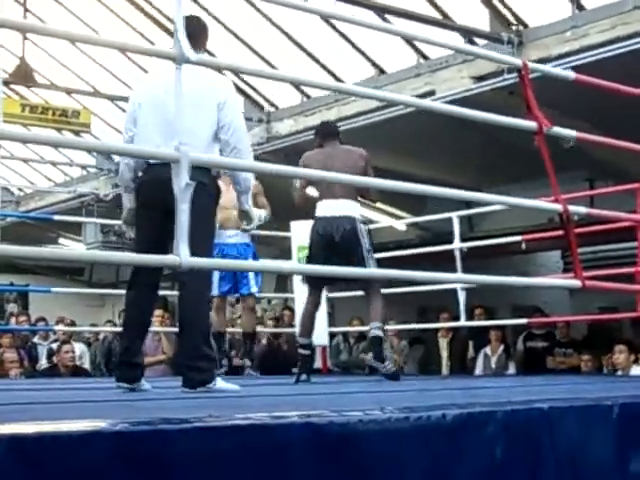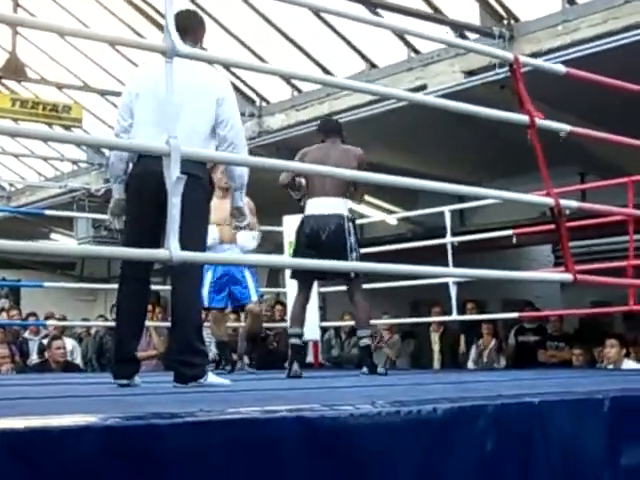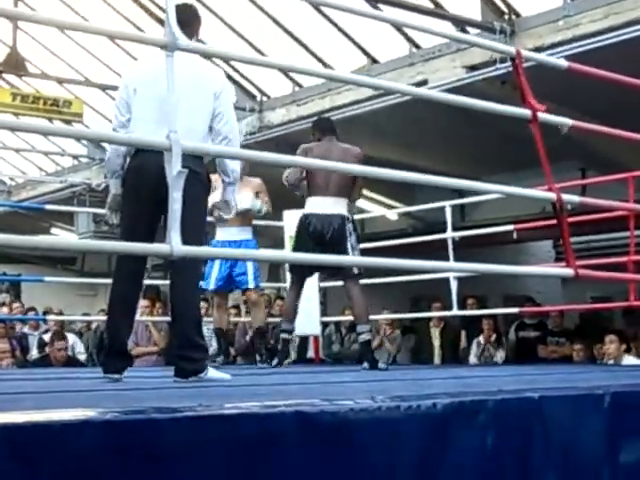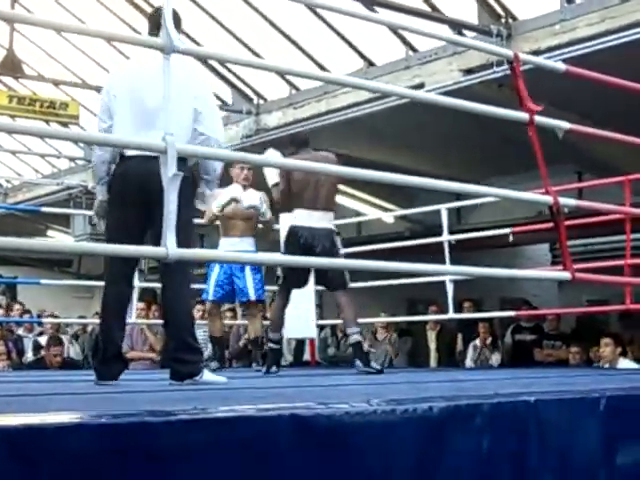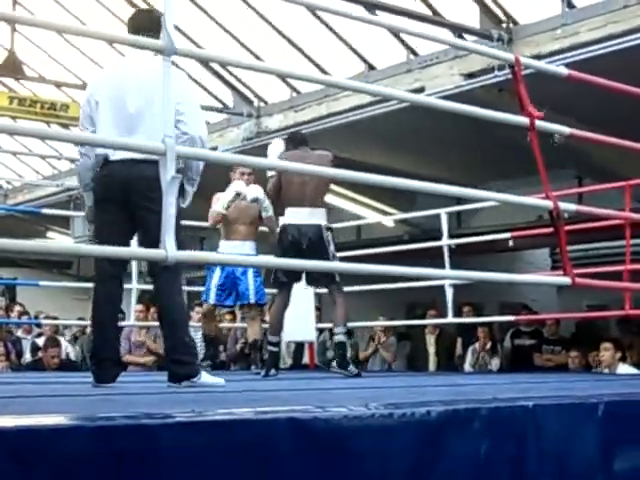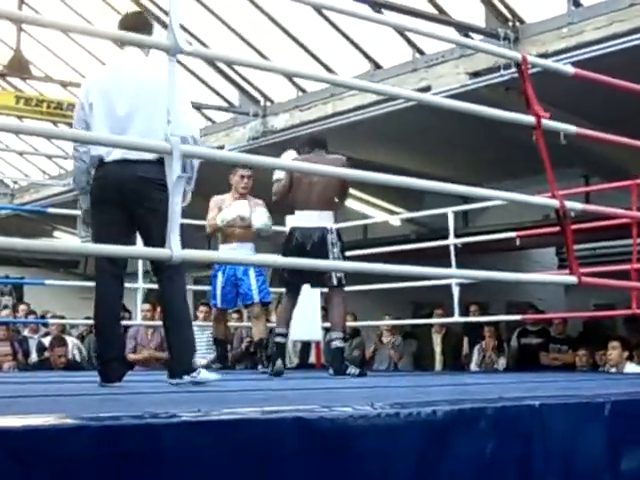
dt=0.2s
person 1, frame 1
left shoulder: (148, 84)
right shoulder: (216, 84)
left elbow: (128, 144)
right elbow: (236, 145)
left wrist: (129, 196)
right wrist: (244, 198)
left hip: (152, 181)
right hip: (194, 180)
left knee: (144, 274)
right knee: (194, 276)
left ankle: (129, 369)
right ankle: (198, 373)
person 1, frame 2
left shoulder: (143, 76)
right shoulder: (214, 81)
left elbow: (121, 135)
right elbow: (233, 141)
left wrist: (118, 188)
left hip: (145, 172)
right hip: (189, 174)
left knee: (135, 268)
right knee: (186, 270)
left ankle: (124, 366)
right ankle: (189, 368)
person 1, frame 3
left shoulder: (140, 70)
right shoulder: (211, 75)
left elbow: (119, 129)
right elbow: (227, 136)
left wrist: (114, 183)
right wrist: (229, 188)
left hip: (142, 167)
right hip: (187, 169)
left knee: (129, 263)
right knee: (186, 265)
left ankle: (114, 360)
right ankle: (190, 363)
person 1, frame 4
left shoulder: (121, 73)
right shoulder: (192, 73)
left elbow: (103, 135)
right elbow: (210, 135)
left wrist: (101, 189)
right wrist: (209, 185)
left hip: (127, 172)
right hip: (172, 172)
left knee: (119, 269)
right knee: (175, 268)
left ankle: (107, 365)
right ankle: (186, 366)
person 1, frame 5
left shoulder: (103, 78)
right shoulder: (172, 75)
left elbow: (86, 142)
right elbow: (193, 135)
left wrist: (88, 192)
right wrist: (190, 182)
left hip: (111, 176)
right hip: (154, 175)
left knee: (108, 272)
right knee: (165, 270)
left ankle: (104, 369)
right ankle: (183, 368)
person 1, frame 6
left shoulder: (94, 80)
right shoulder: (162, 74)
left elbow: (81, 145)
right elbow: (187, 134)
left wrist: (84, 193)
right wrist: (187, 181)
left hip: (108, 178)
right hip: (151, 176)
left knee: (109, 273)
right knee: (169, 270)
left ankle: (110, 368)
right ankle: (183, 365)
person 2, frame 1
left shoulder: (309, 158)
right shoulder: (361, 155)
left elbow: (299, 200)
right elbow: (371, 195)
left hip: (323, 224)
right hip: (350, 223)
left knee: (314, 295)
right knee: (373, 288)
left ankle: (303, 365)
right ankle: (376, 350)
person 2, frame 2
left shoulder: (306, 153)
right shoulder: (356, 154)
left elbow: (284, 181)
right elbow: (358, 195)
left hip: (311, 220)
right hip: (338, 221)
left knee: (303, 290)
right knee: (355, 289)
left ankle: (295, 358)
right ankle: (367, 360)
person 2, frame 3
left shoulder: (307, 149)
right shoulder: (355, 153)
left elbow: (292, 179)
right elbow: (354, 195)
left wrist: (297, 181)
left hip: (311, 218)
right hip: (339, 219)
left knee: (296, 284)
right knee: (352, 284)
left ankle: (283, 350)
right ankle: (367, 354)
person 2, frame 4
right shoulder: (331, 159)
left elbow: (282, 204)
left wrist: (273, 178)
left hip: (299, 231)
right hip: (326, 232)
left knee: (282, 294)
right knee: (341, 295)
left ankle: (272, 359)
right ankle: (360, 355)
person 2, frame 5
left shoulder: (283, 159)
right shoulder: (327, 158)
left elbow: (273, 197)
left hip: (290, 229)
right hip: (317, 229)
left knee: (282, 294)
right knee: (335, 290)
left ankle: (271, 362)
right ankle: (340, 356)
person 2, frame 6
left shoulder: (295, 162)
right shoulder: (340, 162)
left elbow: (277, 197)
left wrist: (279, 174)
left hip: (297, 232)
right hip: (323, 232)
left knee: (290, 295)
right knee: (336, 293)
left ankle: (278, 356)
right ankle: (337, 360)
person 3, frame 1
left shoulder: (253, 186)
left elbow: (267, 210)
left wrist: (258, 215)
left hip: (244, 247)
right hip: (219, 247)
left knee: (249, 302)
right knee: (219, 302)
left ankle: (248, 358)
right ankle: (221, 358)
person 3, frame 2
left shoulder: (245, 202)
left elbow: (256, 230)
left wrist: (253, 238)
left hip: (239, 261)
right hip: (214, 263)
left knee: (255, 310)
right knee: (216, 315)
left ankle: (249, 353)
right ankle: (226, 361)
person 3, frame 3
left shoulder: (256, 183)
right shoulder: (214, 180)
left elbow: (268, 210)
left wrist: (255, 205)
right wrist: (217, 196)
left hip: (245, 243)
right hip: (221, 243)
left knee: (254, 296)
right knee: (219, 299)
left ankle: (260, 352)
right ankle: (223, 351)
person 3, frame 4
left shoulder: (258, 196)
right shoulder: (220, 194)
left elbow: (269, 223)
right elbow: (208, 219)
left wrist: (260, 208)
right wrist: (224, 201)
left hip: (247, 255)
right hip: (223, 254)
left knee: (253, 307)
right knee: (212, 307)
left ankle: (257, 358)
right ankle: (218, 356)
person 3, frame 5
left shoulder: (258, 197)
right shoulder: (220, 196)
left elbow: (272, 227)
right elbow: (212, 221)
left wrist: (263, 203)
right wrist: (229, 198)
left hip: (248, 258)
right hip: (223, 257)
left knee: (252, 310)
right knee: (210, 308)
left ankle: (256, 361)
person 3, frame 6
left shoulder: (257, 204)
right shoulder: (218, 200)
left elbow: (267, 230)
right elbow: (209, 228)
left wrist: (264, 224)
right wrist: (227, 215)
right hip: (224, 260)
left knee: (256, 310)
right knee: (219, 313)
left ankle: (263, 360)
right ankle: (221, 359)
